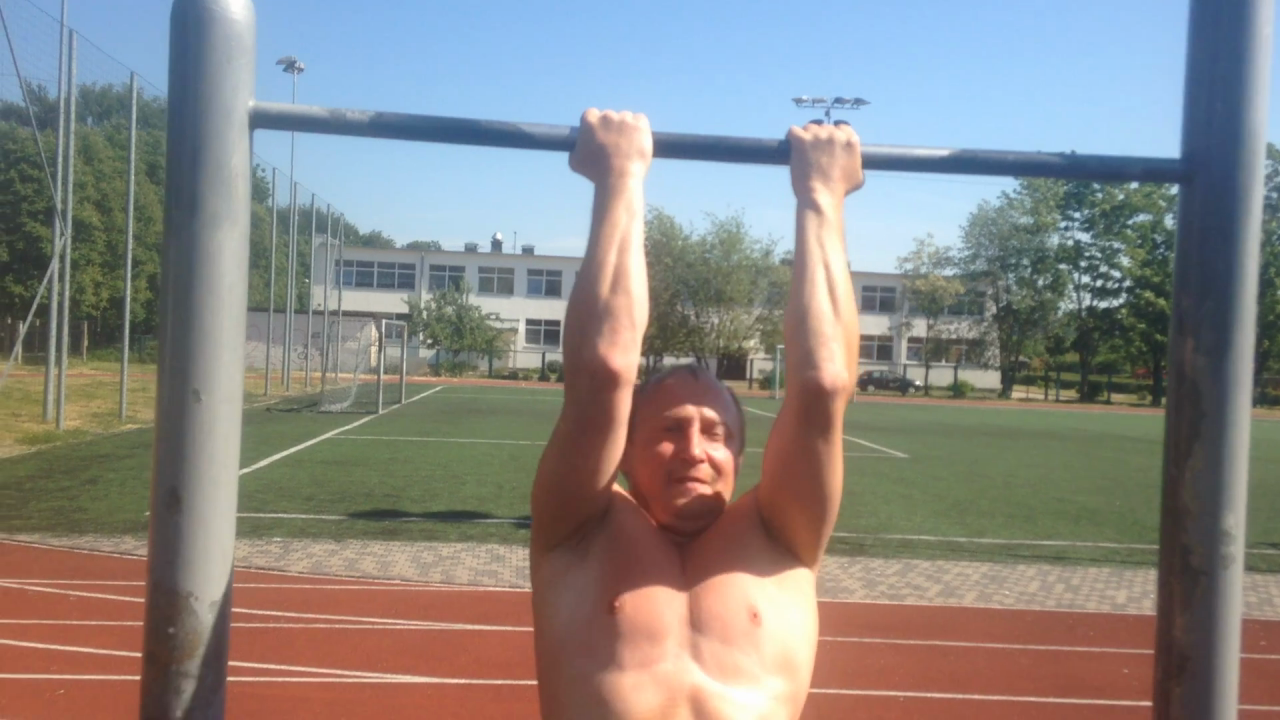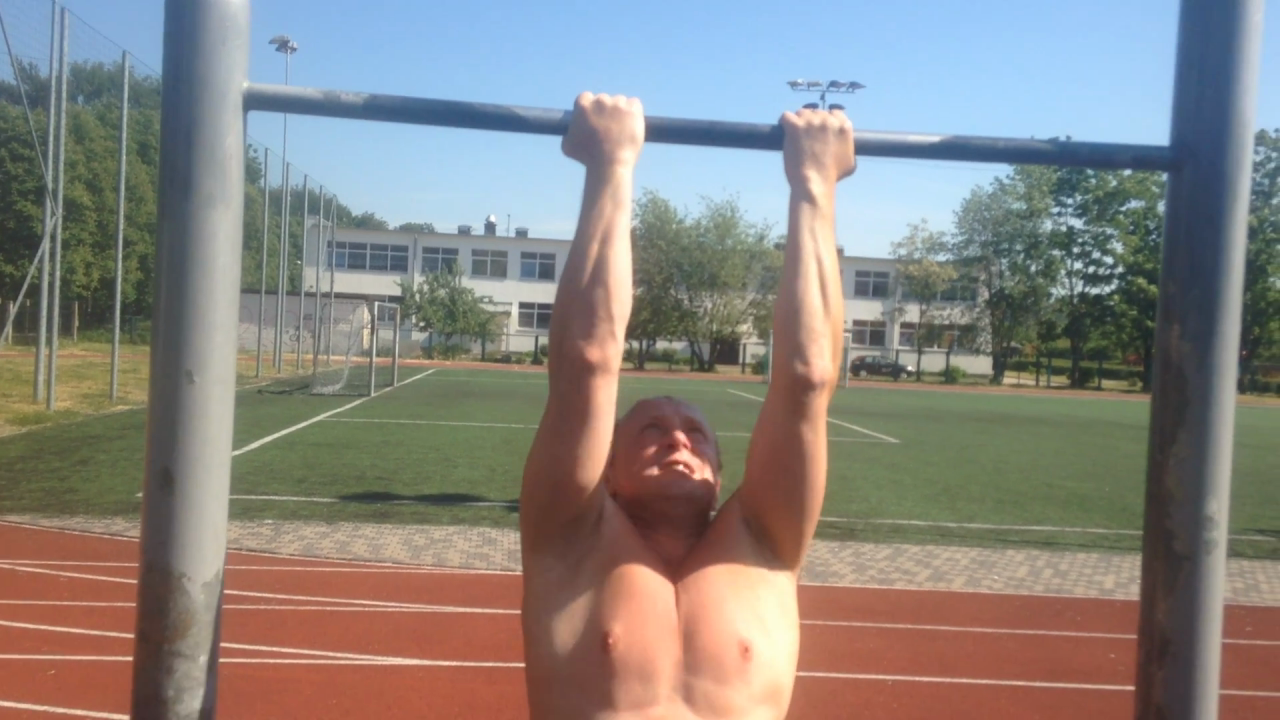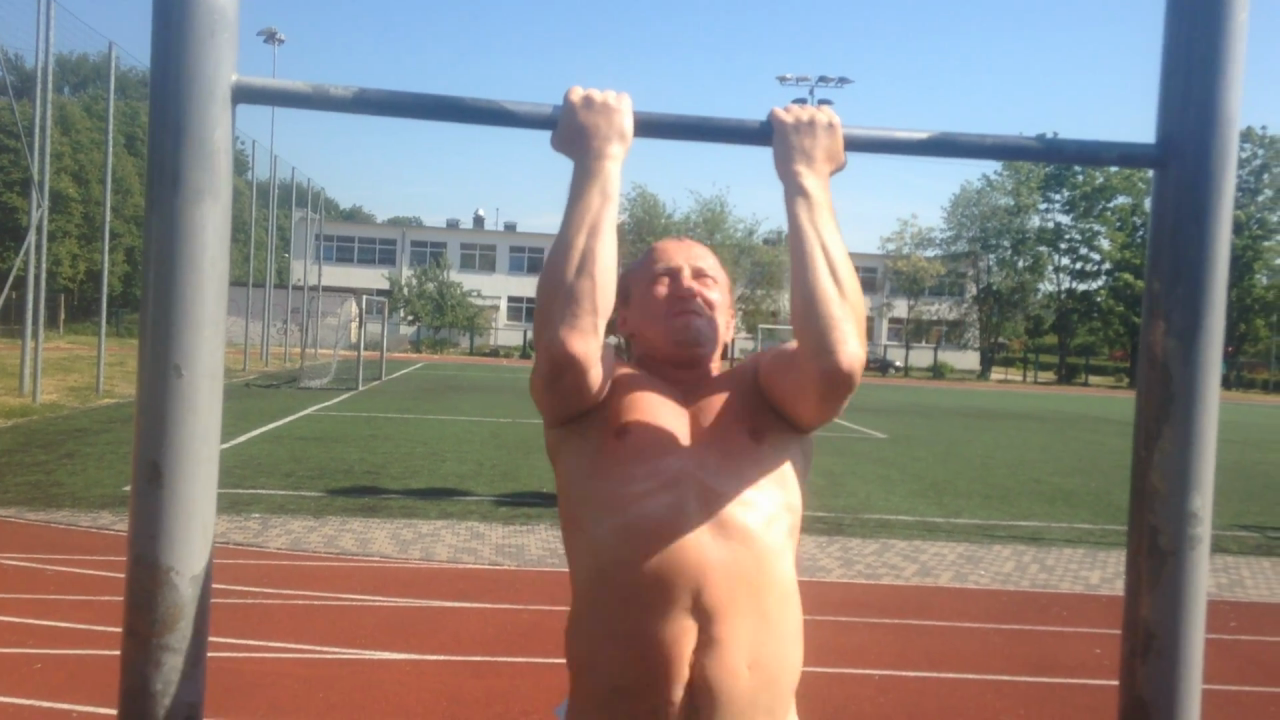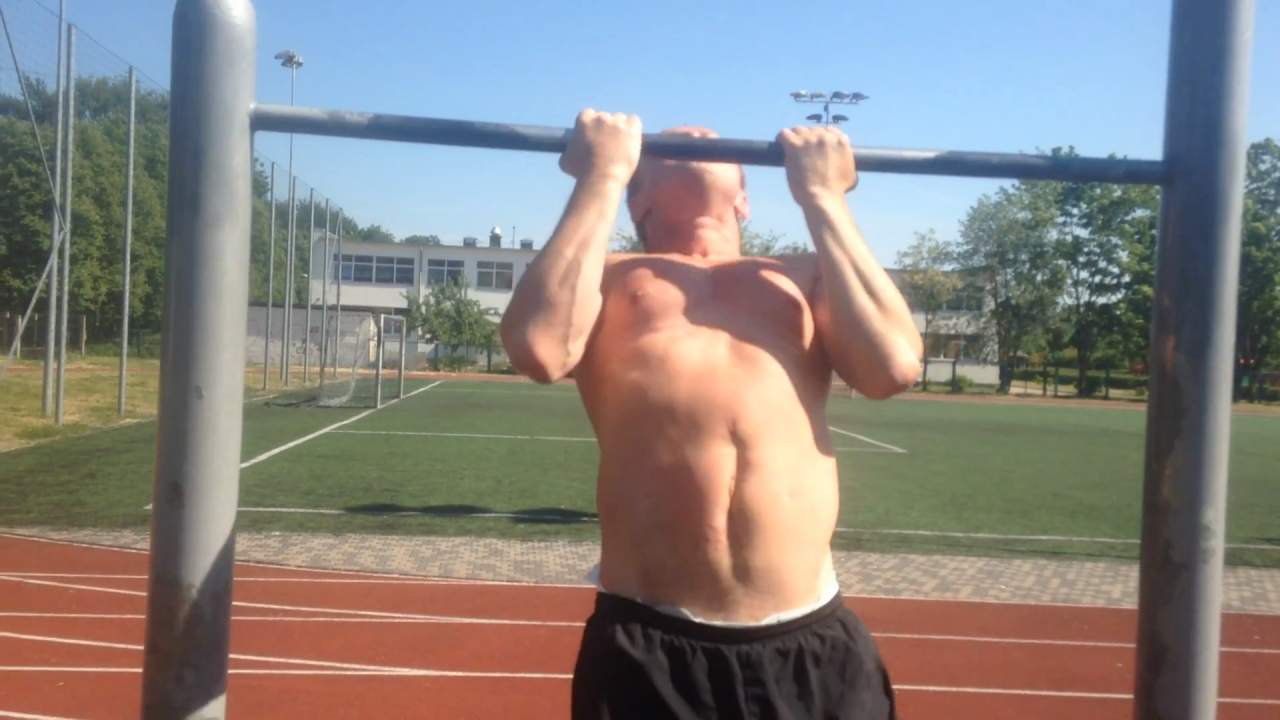
dt=0.5s
person 1, frame 1
left shoulder: (774, 549)
right shoulder: (582, 541)
left elbow: (823, 381)
right elbow: (603, 370)
left wrist: (820, 195)
right wrist: (622, 178)
person 1, frame 2
left shoulder: (757, 555)
right shoulder: (576, 548)
left elbow: (807, 373)
right elbow: (586, 363)
left wrist: (812, 183)
right wrist: (612, 165)
person 1, frame 3
left shoulder: (765, 397)
right shoulder: (593, 406)
left elbow: (840, 355)
right elbow: (567, 343)
left wrist: (806, 178)
right wrist: (601, 160)
person 1, frame 4
left shoulder: (805, 277)
right shoulder: (605, 282)
left elbow: (894, 366)
right elbow: (538, 349)
left wrist: (823, 195)
right wrist: (602, 173)
right hip: (646, 651)
